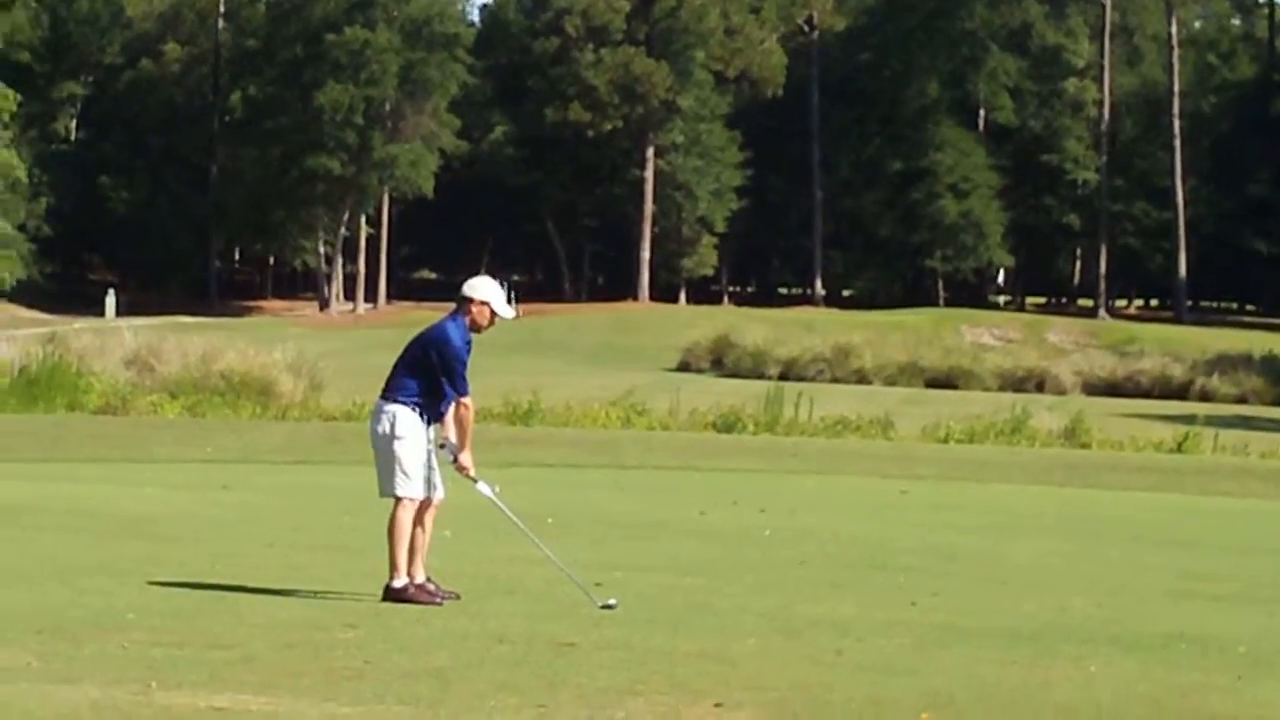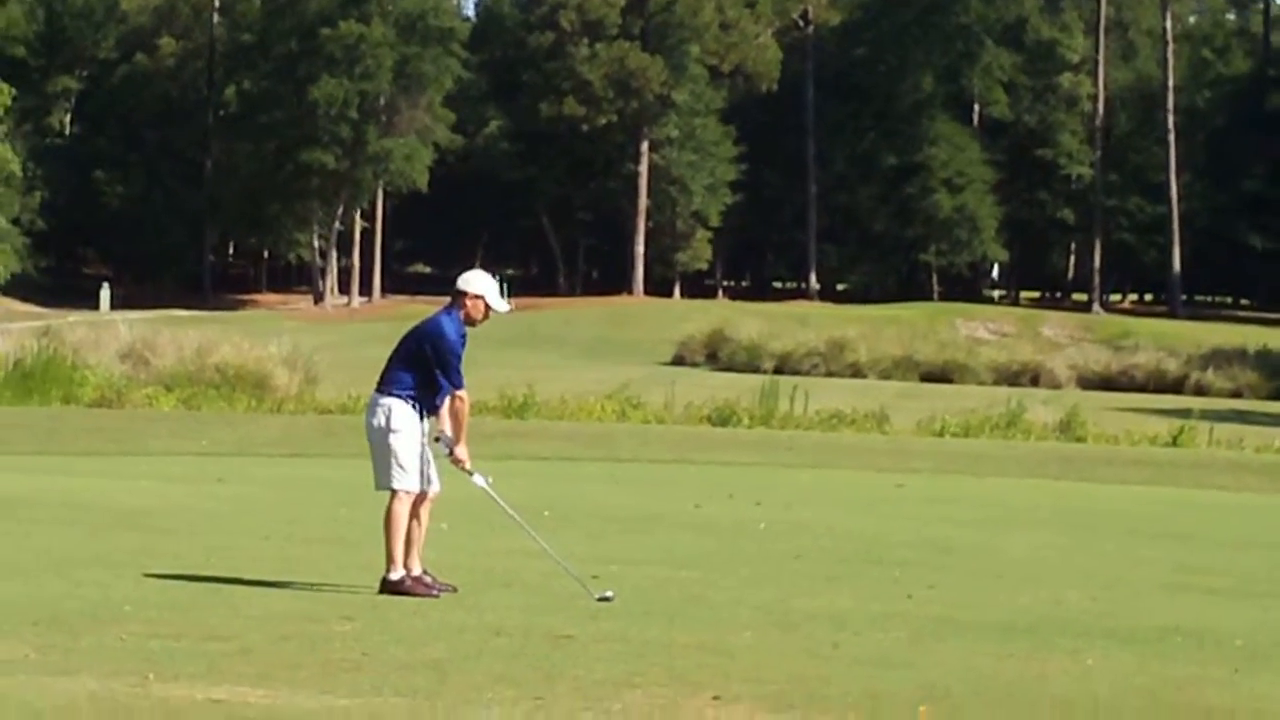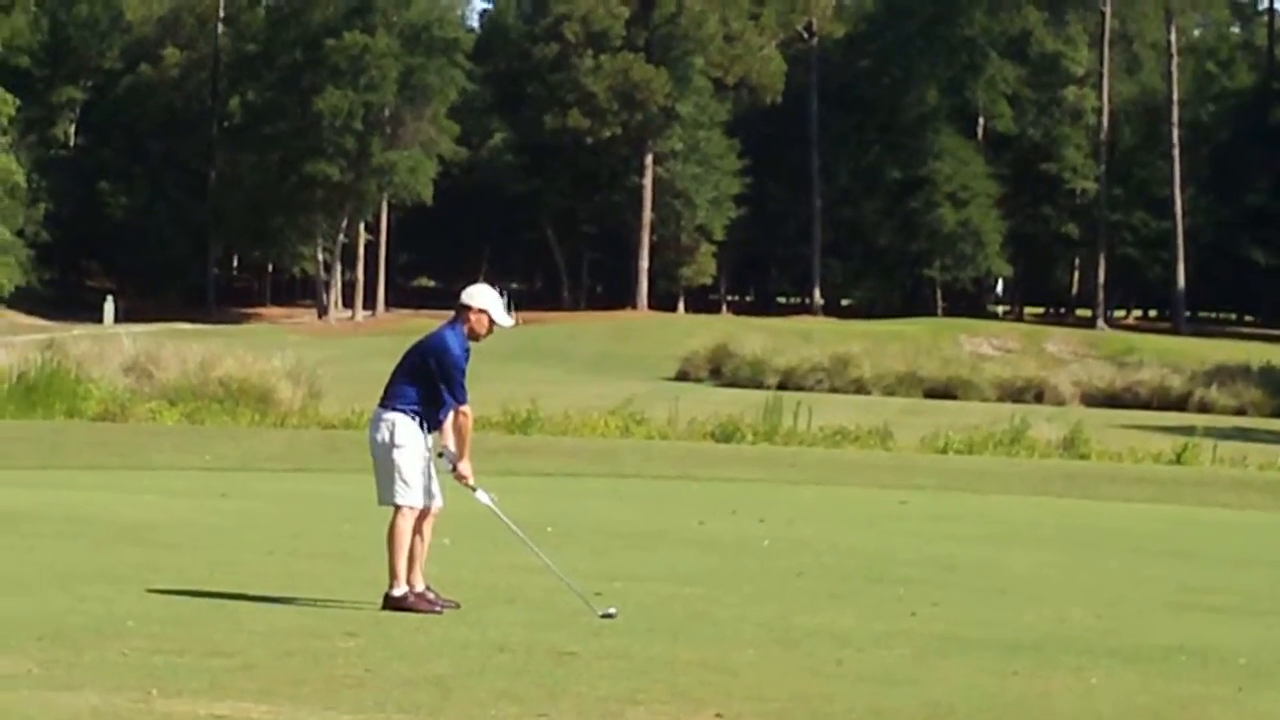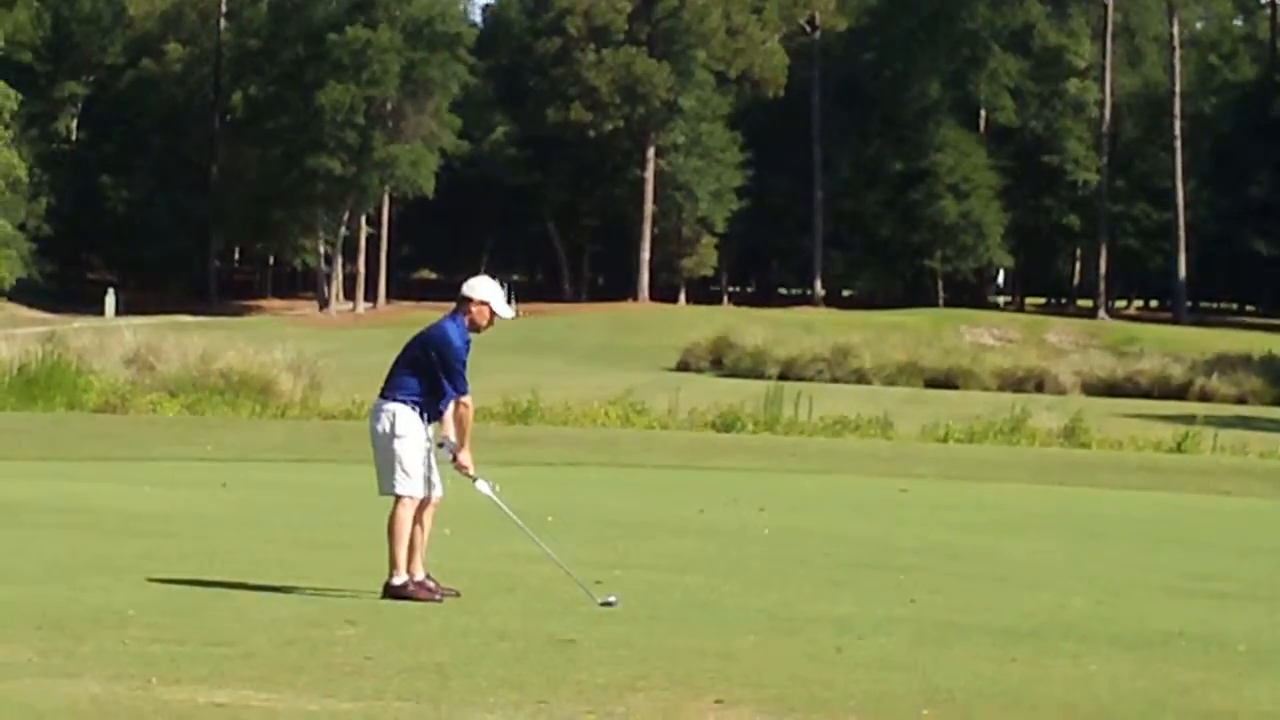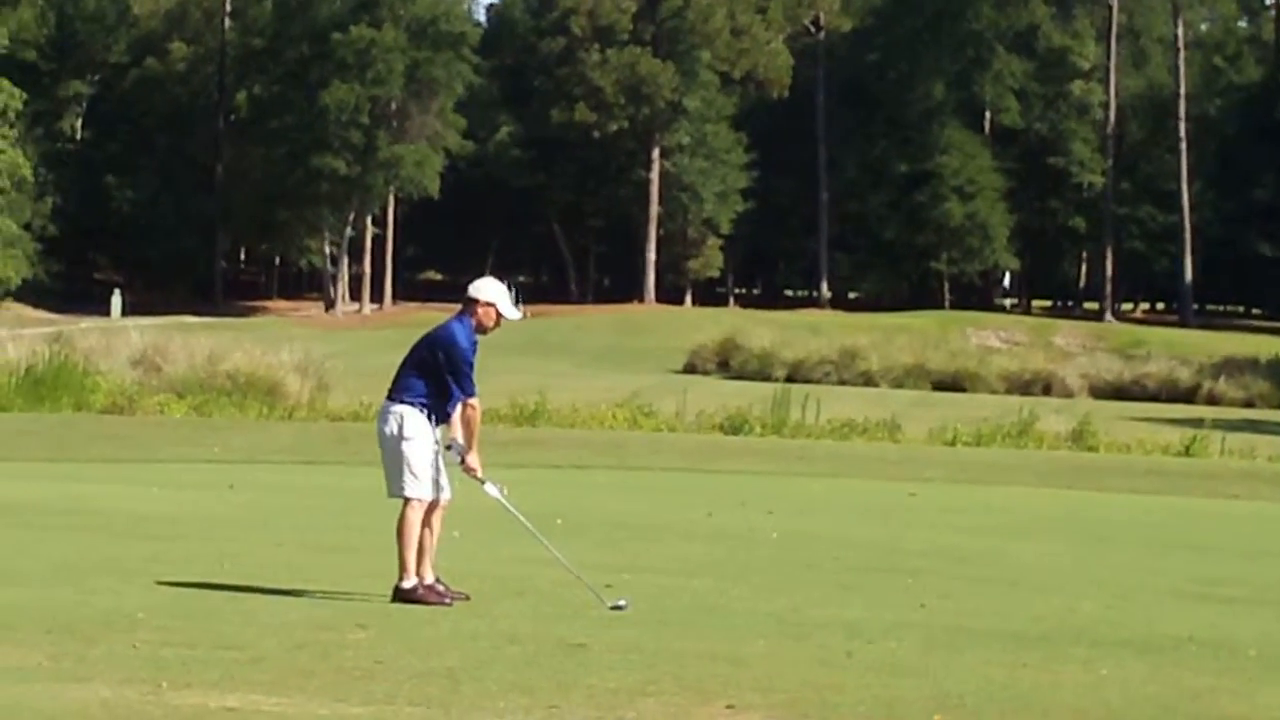
dt=0.1s
person 1, frame 1
left shoulder: (454, 334)
right shoulder: (449, 337)
left elbow: (449, 396)
right elbow: (464, 403)
left wrist: (451, 439)
right wrist: (465, 451)
left hip: (416, 420)
right hip: (401, 417)
left knee: (430, 498)
right knee: (409, 498)
left ankle: (417, 578)
person 1, frame 2
left shoulder: (449, 328)
right shoulder: (444, 330)
left elbow: (444, 390)
right elbow: (460, 396)
left wrist: (446, 432)
right wrist: (461, 444)
left hip: (411, 414)
right hip: (396, 411)
left knee: (426, 491)
right knee: (405, 491)
left ankle: (413, 570)
right ankle: (394, 575)
person 1, frame 3
left shoulder: (452, 342)
right shoulder: (448, 344)
left elbow: (448, 404)
right elbow: (463, 411)
left wrist: (450, 447)
right wrist: (464, 459)
left hip: (415, 429)
right hip: (400, 425)
left knee: (429, 507)
right knee: (408, 506)
person 1, frame 4
left shoulder: (453, 334)
right shoulder: (449, 336)
left elbow: (448, 396)
right elbow: (464, 402)
left wrist: (450, 437)
right wrist: (464, 450)
left hip: (414, 419)
right hip: (400, 416)
left knee: (429, 496)
right knee: (408, 496)
left ankle: (416, 575)
right ankle: (398, 579)
person 1, frame 5
left shoulder: (459, 335)
right shoulder: (455, 337)
left elbow: (456, 397)
right elbow: (471, 404)
left wrist: (458, 440)
right wrist: (473, 452)
left hip: (422, 421)
right hip: (408, 418)
left knee: (438, 499)
right knee: (417, 499)
right ankle: (408, 583)
